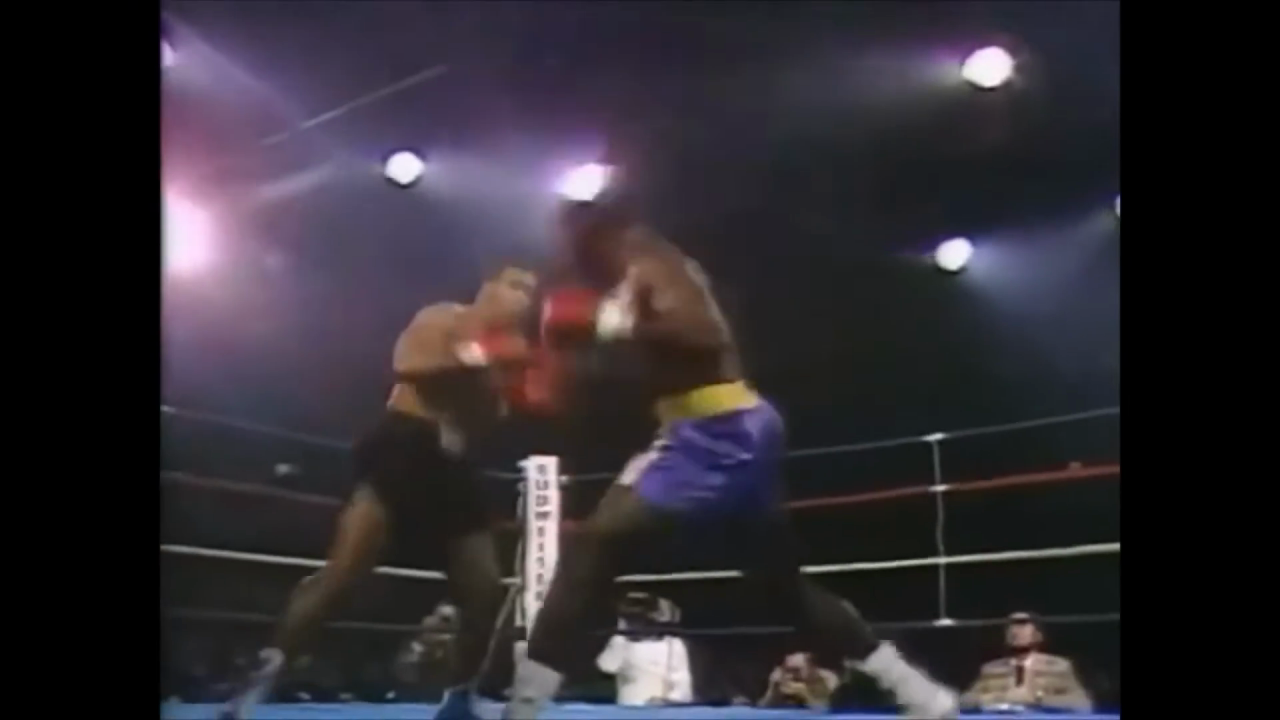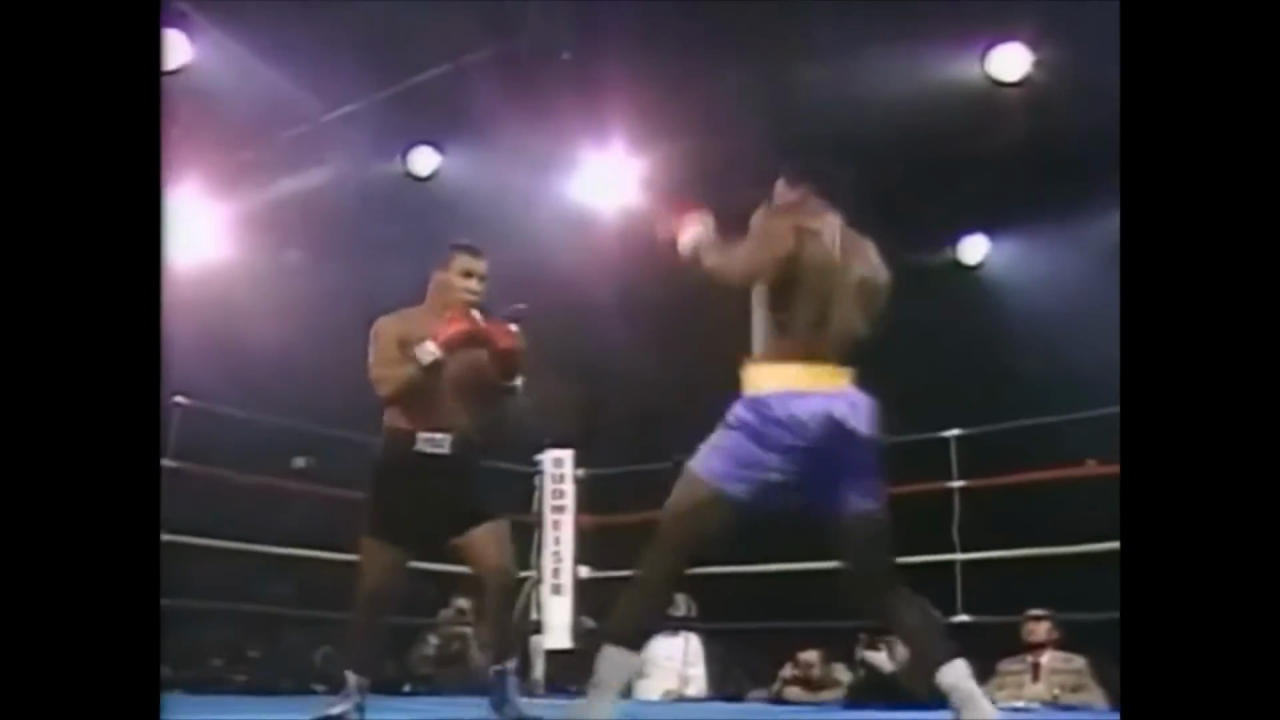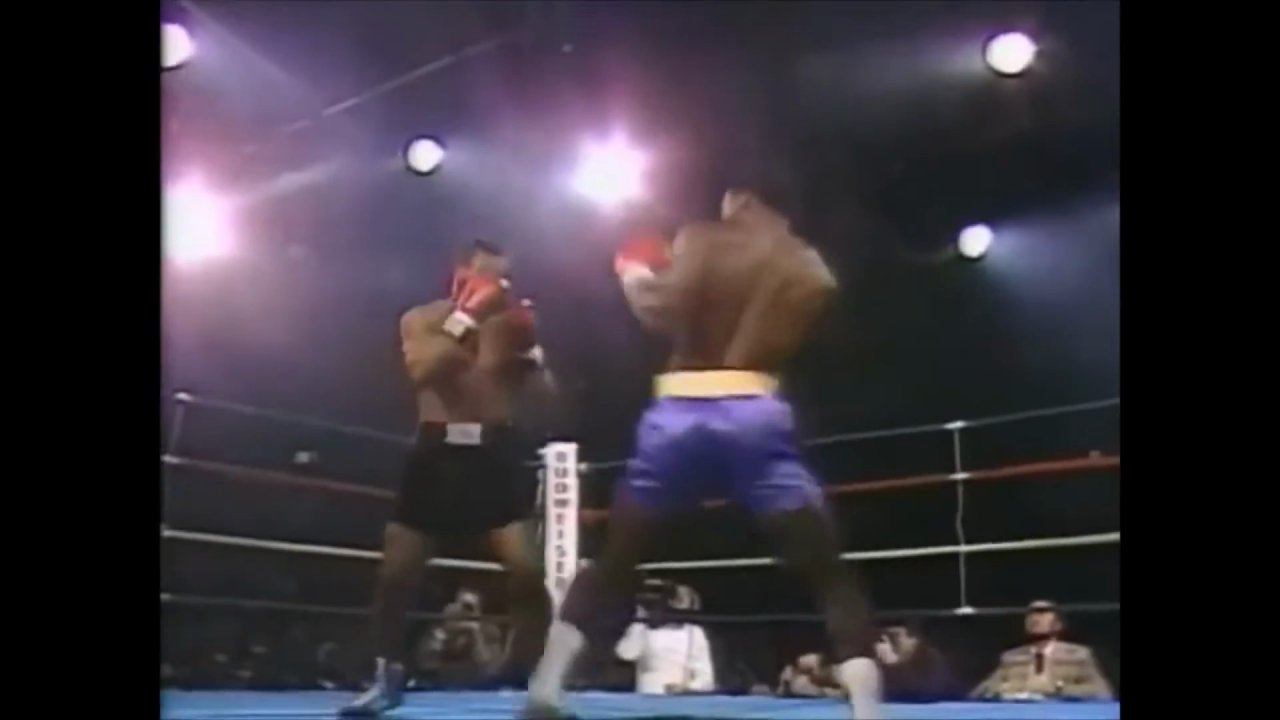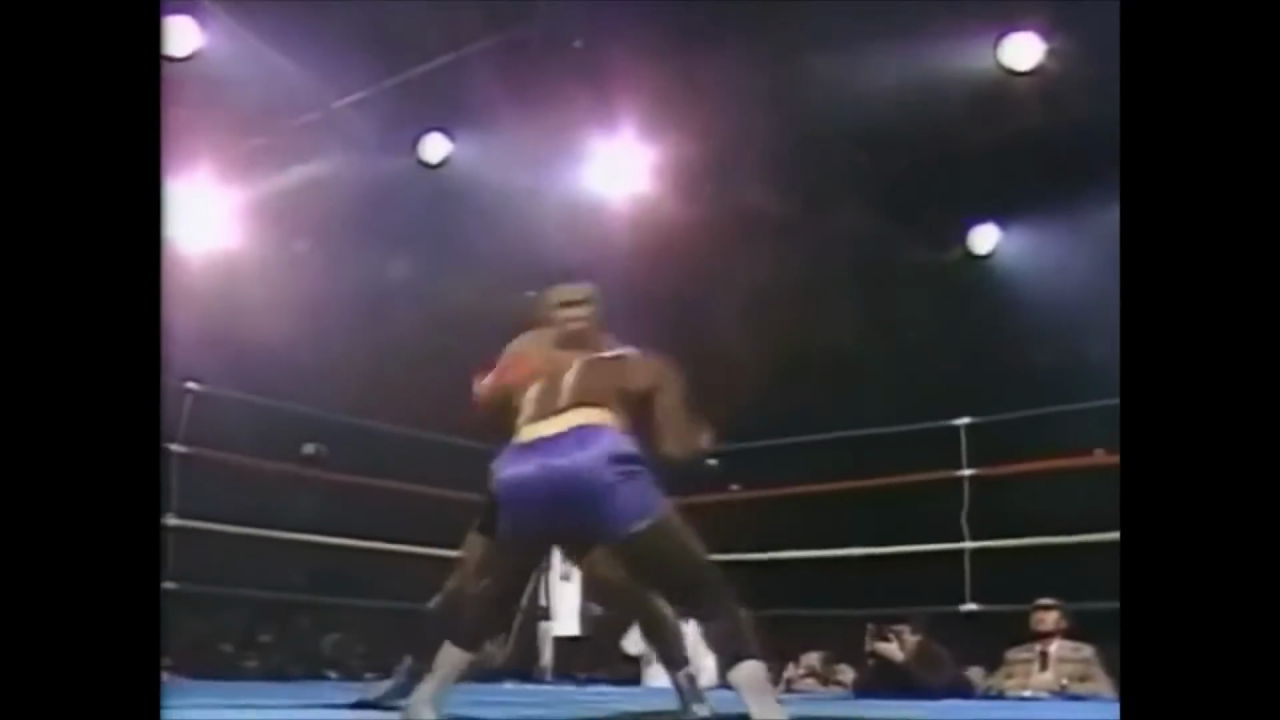
dt=0.4s
person 1, frame 1
left shoulder: (653, 264)
right shoulder: (634, 274)
left elbow: (705, 335)
left wrist: (613, 322)
left hip: (714, 435)
right hip: (726, 434)
left knee: (587, 559)
right knee: (787, 587)
person 1, frame 2
left shoulder: (785, 222)
right shoulder: (868, 257)
left elbow: (737, 270)
left wrist: (696, 239)
left hip: (779, 408)
right hip: (846, 410)
left knee: (664, 557)
right knee: (881, 587)
person 1, frame 3
left shoulder: (705, 239)
right shoulder: (812, 270)
left elbow: (664, 311)
left wrist: (636, 276)
left hip: (679, 416)
right hip: (755, 416)
left knee: (608, 569)
right knee: (833, 581)
person 1, frame 4
left shoulder: (537, 354)
right shoulder: (650, 369)
right elbow: (679, 446)
right wrist: (699, 435)
left hip: (523, 469)
right hip: (595, 456)
left knee: (498, 588)
right knee: (709, 597)
person 2, frame 1
left shoulder: (500, 359)
right shoulder: (443, 320)
left elbow: (488, 418)
right elbow: (407, 364)
left wrist: (519, 396)
right wrist: (477, 353)
left hip: (448, 462)
right hip: (403, 447)
left knee: (486, 593)
right knee: (343, 570)
right ankle: (265, 672)
person 2, frame 2
left shoulder: (486, 337)
right shoulder: (394, 327)
right elbow: (386, 388)
left wrist: (509, 366)
right wrist: (436, 346)
left hip: (460, 468)
right hip: (405, 464)
left knee: (503, 577)
right knee: (374, 589)
person 2, frame 3
left shoulder: (513, 325)
right shoulder: (422, 320)
right elbow: (423, 371)
left wrist: (528, 347)
right wrist: (466, 317)
left hip: (493, 455)
right hip: (438, 454)
left knee: (526, 574)
right knee: (395, 575)
right ankle: (387, 681)
person 2, frame 4
left shoulder: (607, 355)
right elbow: (485, 399)
left knee: (626, 591)
right knee: (460, 588)
left ankle: (686, 686)
right ankle: (407, 678)
